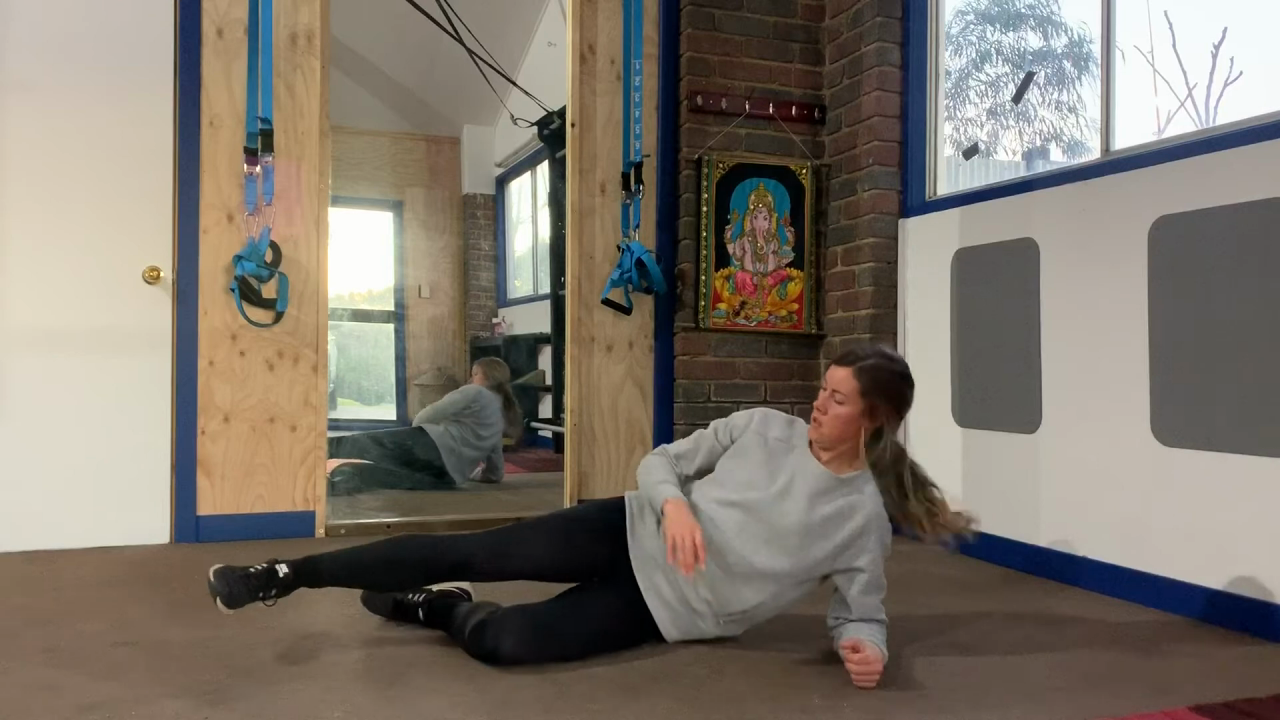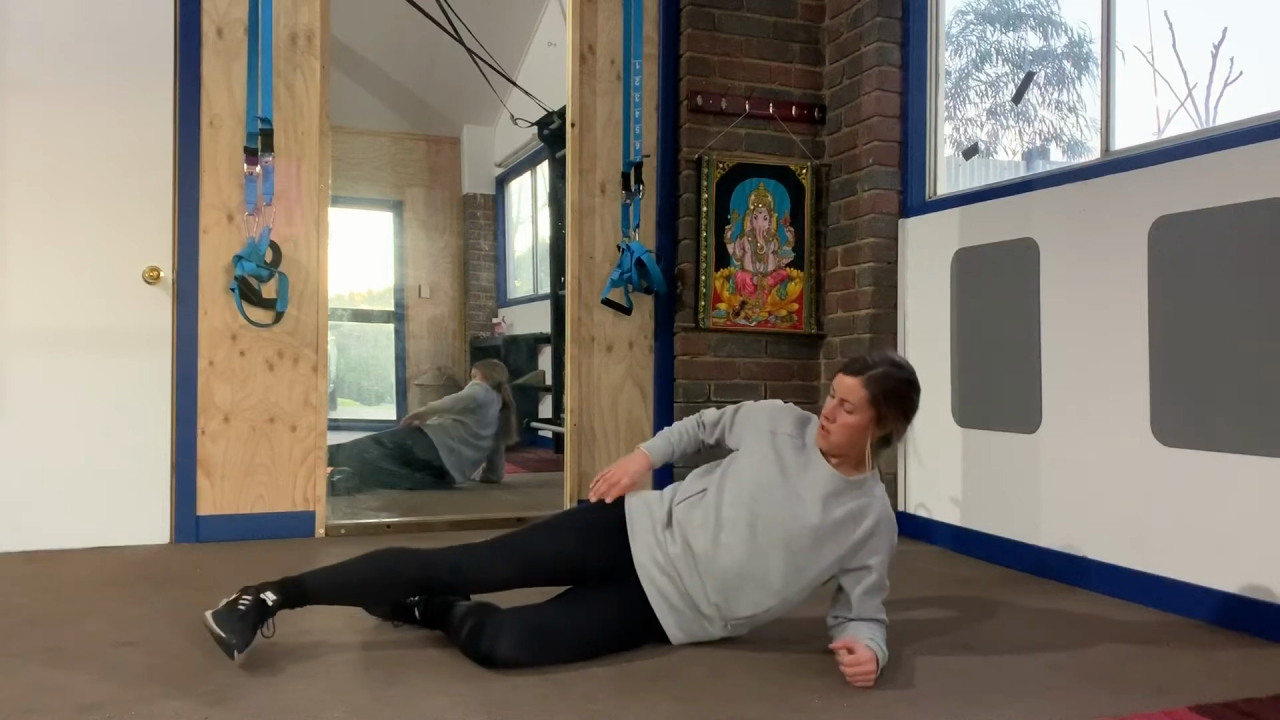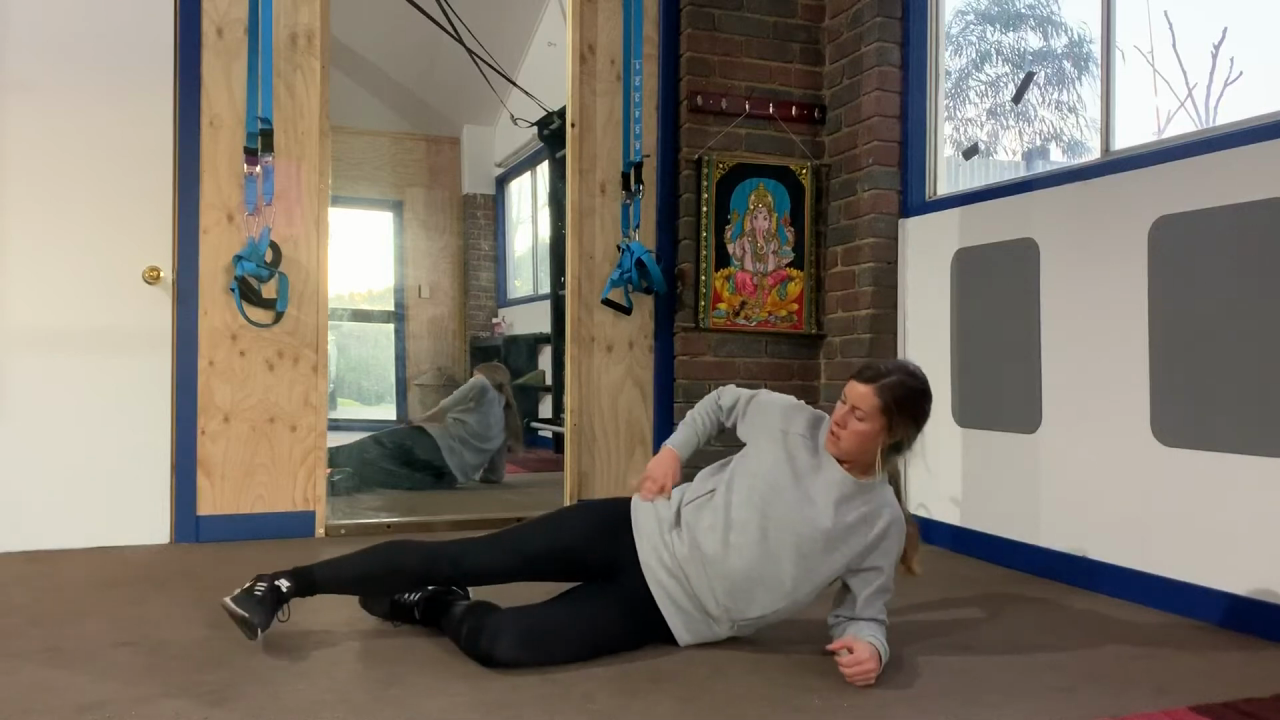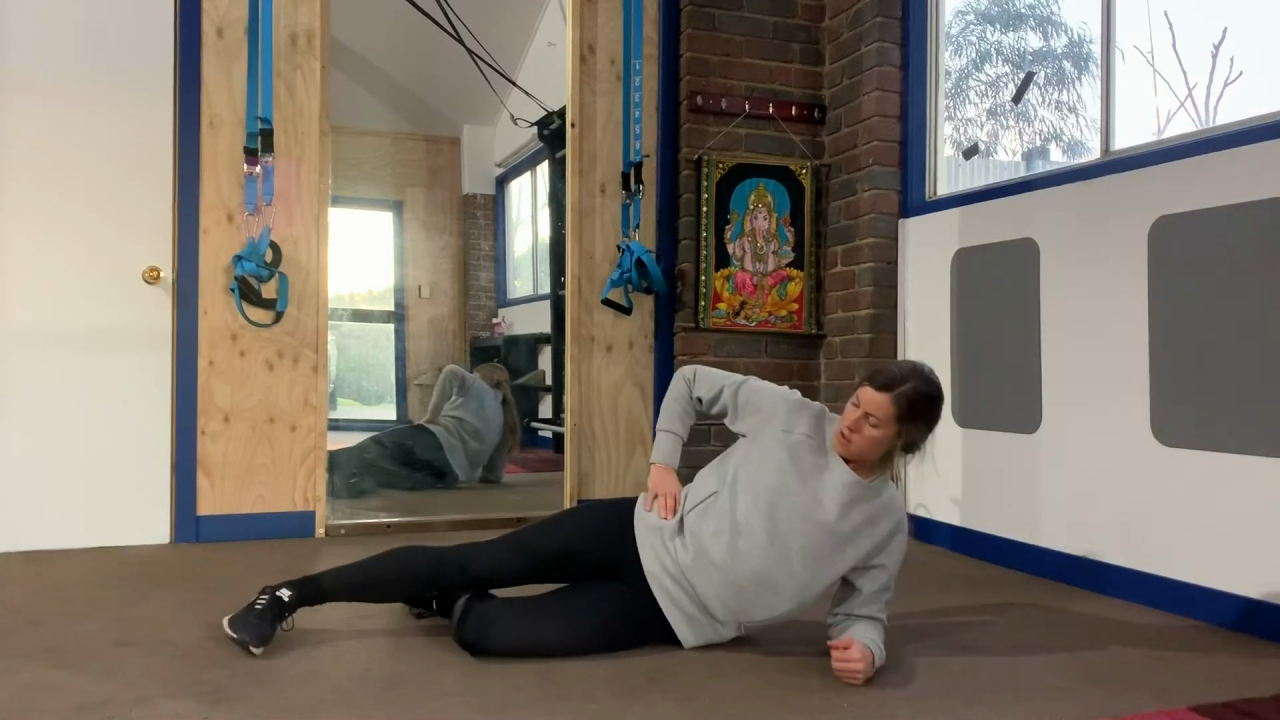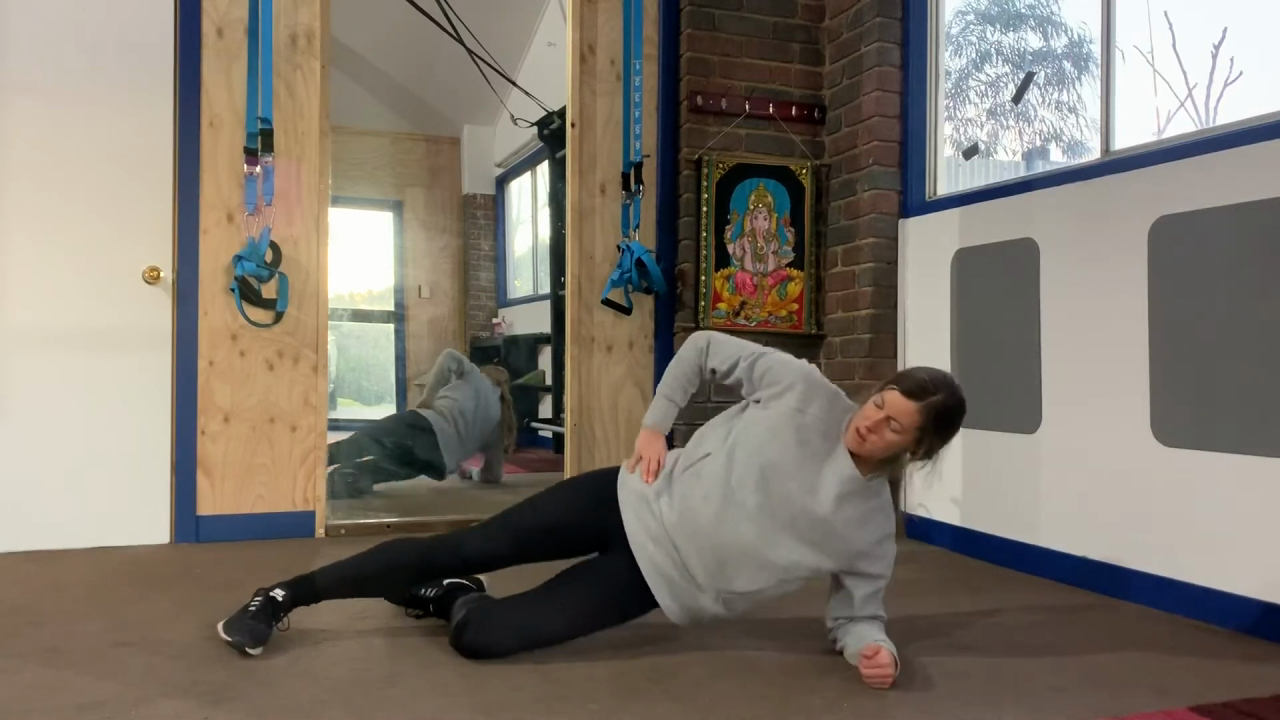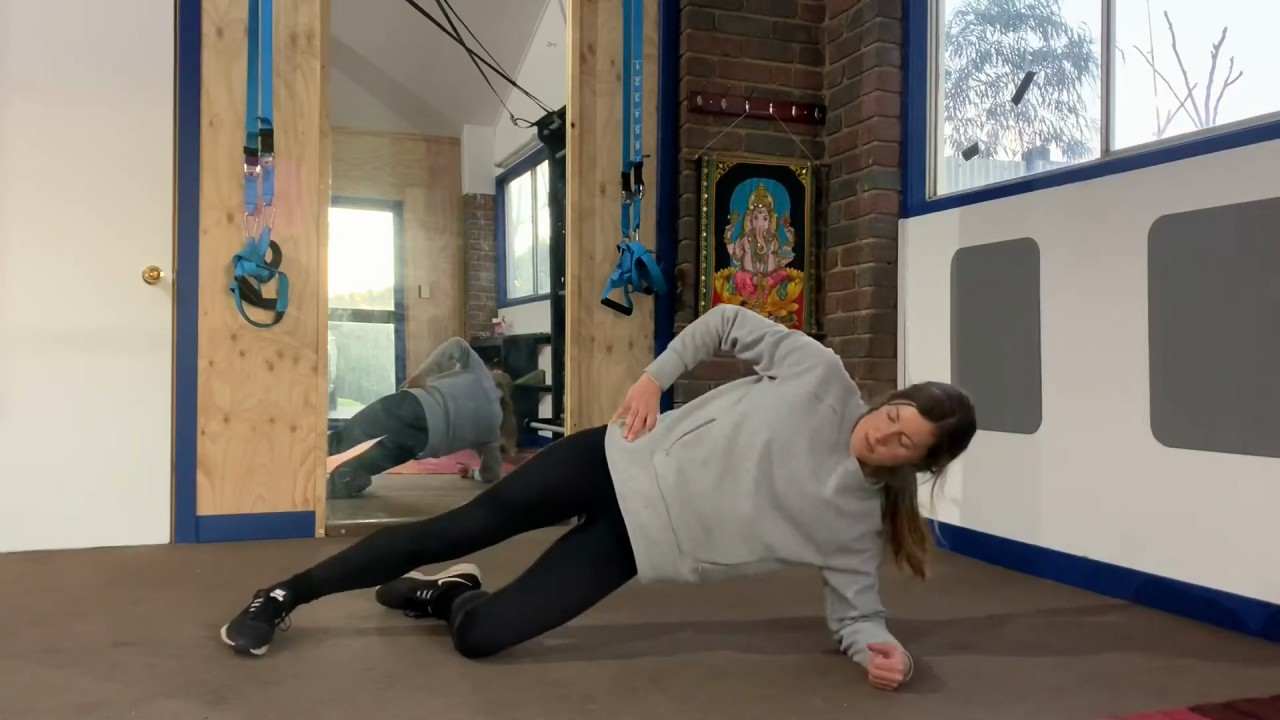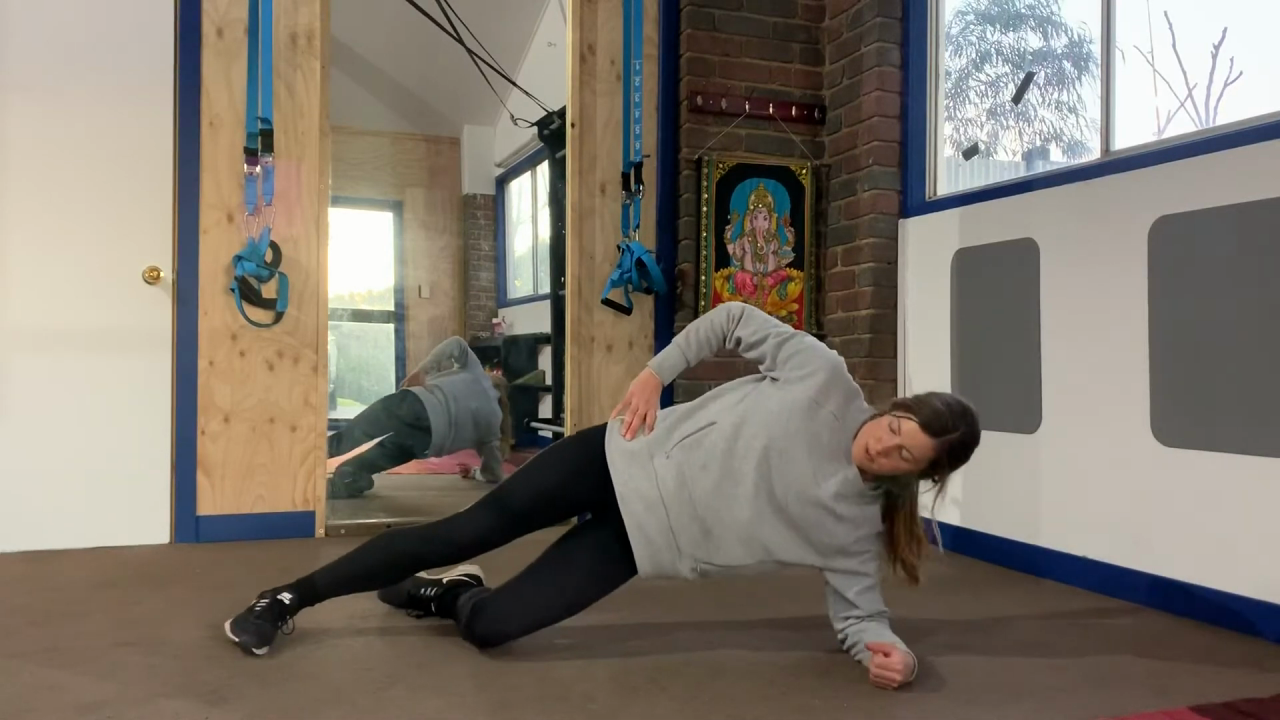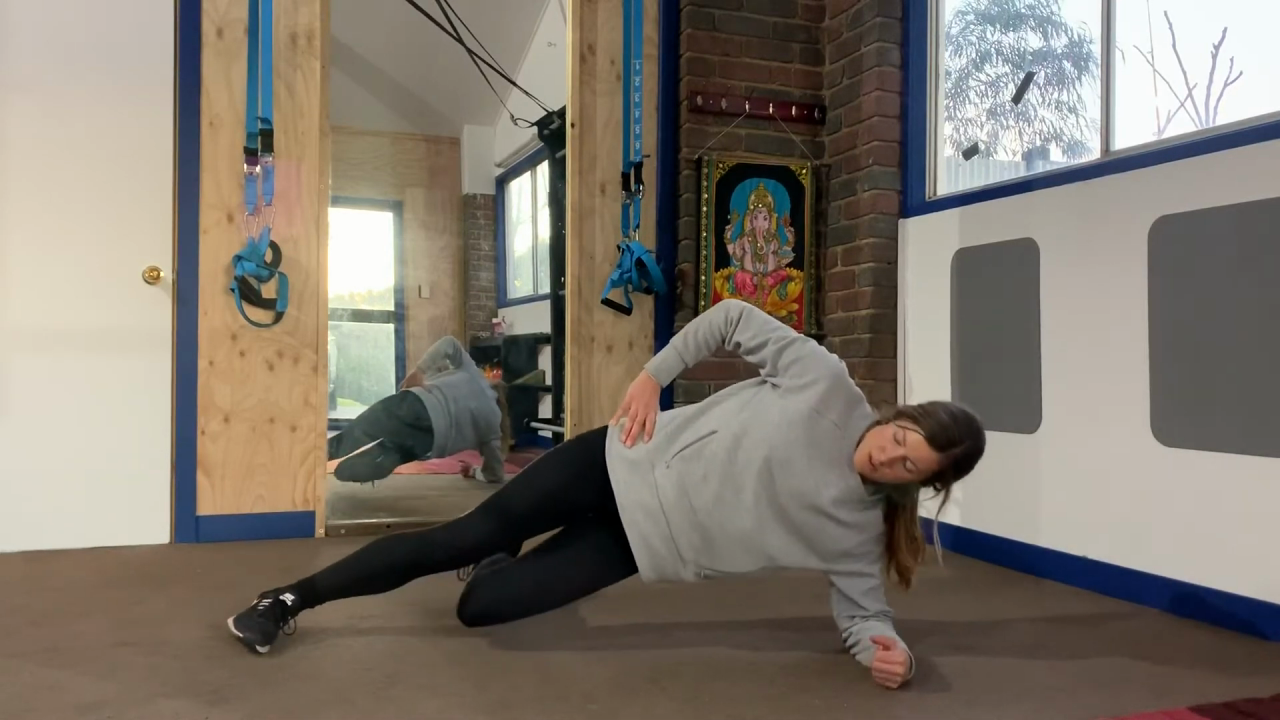
dt=0.5s
person 1, frame 1
left shoulder: (864, 518)
right shoulder: (765, 428)
left elbow: (860, 611)
right elbow: (662, 459)
left wrist: (867, 648)
right wrist: (673, 501)
left hip: (665, 610)
right hip: (631, 531)
left knee: (508, 640)
right knee: (468, 551)
left ankle: (443, 609)
right ankle: (286, 575)
person 1, frame 2
left shoulder: (870, 520)
right shoulder: (780, 423)
left elbow: (860, 612)
right elbow: (707, 423)
left wrist: (866, 649)
right wrist: (644, 454)
left hip: (665, 613)
right hip: (636, 534)
left knee: (504, 643)
right knee: (459, 566)
left ankle: (438, 613)
right ankle: (273, 598)
person 1, frame 3
left shoulder: (879, 522)
right shoulder: (793, 422)
left elbow: (861, 611)
right elbow: (722, 401)
left wrist: (869, 647)
right wrist: (671, 452)
left hip: (670, 609)
right hip: (642, 533)
left knee: (504, 642)
right knee: (466, 555)
left ankle: (435, 608)
right ankle: (286, 584)
person 1, frame 4
left shoulder: (884, 523)
right shoulder: (794, 416)
left elbow: (860, 611)
right elbow: (691, 382)
left wrist: (864, 648)
right wrist: (663, 463)
left hip: (671, 612)
right hip: (645, 535)
left knee: (488, 630)
right knee: (472, 561)
left ankle: (450, 603)
right ankle: (291, 593)
person 1, frame 5
left shoulder: (869, 525)
right shoulder: (806, 389)
left elbow: (856, 610)
right elbow: (704, 348)
left wrist: (875, 649)
right wrist: (653, 425)
left hip: (656, 573)
right hip: (632, 502)
left knee: (484, 637)
right knee: (465, 547)
left ankle: (450, 600)
right ankle: (284, 596)
person 1, frame 6
left shoulder: (855, 519)
right shoulder: (821, 375)
left elbow: (855, 608)
right elbow: (728, 322)
left wrist: (884, 651)
right wrist: (653, 378)
left hip: (639, 539)
right hip: (622, 464)
left knee: (482, 635)
right knee: (460, 528)
left ankle: (449, 596)
right ankle: (283, 595)
person 1, frame 7
left shoulder: (855, 524)
right shoulder: (824, 375)
left elbow: (857, 609)
right elbow: (734, 318)
left wrist: (890, 651)
right wrist: (655, 372)
left hip: (642, 536)
right hip: (625, 460)
left knee: (491, 626)
right knee: (469, 529)
left ankle: (449, 593)
right ankle: (288, 598)
person 1, frame 8
left shoulder: (858, 528)
right shoulder: (827, 384)
left elbow: (861, 608)
right elbow: (732, 318)
left wrist: (890, 649)
right wrist: (651, 375)
left hip: (644, 541)
right hip: (626, 465)
left knee: (480, 607)
right knee: (469, 534)
left ankle: (497, 556)
right ankle: (291, 597)
person 2, frame 1
left shoulder: (476, 392)
right shoulder: (500, 425)
left elbow: (431, 414)
right elbow: (495, 474)
left wrist: (415, 427)
right wrist: (471, 472)
left hip: (430, 441)
right hip: (446, 474)
left knee: (357, 445)
right ankle: (349, 476)
person 2, frame 2
left shoulder: (482, 390)
right shoulder: (502, 422)
left elbow: (471, 397)
right elbow: (495, 474)
left wrist: (425, 411)
right wrist: (474, 471)
left hip: (429, 441)
right hip: (445, 474)
left knee: (360, 451)
right ankle: (350, 478)
person 2, frame 3
left shoulder: (486, 394)
right shoulder: (504, 428)
left elbow: (479, 383)
right elbow: (495, 476)
left wrist: (440, 410)
right wrist: (473, 472)
left hip: (431, 440)
right hip: (445, 473)
left knee: (362, 451)
right ankle: (348, 479)
person 2, frame 4
left shoulder: (478, 388)
right shoulder: (503, 422)
left elbow: (453, 372)
right elbow: (493, 475)
left wrist: (432, 415)
right wrist: (471, 470)
left hip: (430, 439)
right hip: (447, 471)
left knee: (367, 453)
person 2, frame 5
left shoulder: (475, 378)
right shoulder: (498, 418)
left elbow: (450, 356)
right elbow: (493, 475)
left wrist: (428, 396)
right wrist: (471, 472)
left hip: (424, 422)
right hip: (437, 456)
left knee: (354, 446)
right ankle: (346, 479)
person 2, frame 6
left shoulder: (479, 373)
right shoulder: (493, 418)
left elbow: (457, 345)
right elbow: (492, 475)
left wrist: (422, 374)
right wrist: (474, 473)
left hip: (412, 404)
right hip: (422, 434)
left knee: (345, 437)
right ankle: (346, 478)
person 2, frame 7
left shoulder: (475, 372)
right shoulder: (493, 418)
left elbow: (456, 344)
right elbow: (493, 475)
left wrist: (422, 371)
right wrist: (475, 472)
right hip: (422, 435)
left knee: (343, 440)
right ankle: (348, 476)
person 2, frame 8
left shoulder: (471, 373)
right shoulder: (491, 419)
left elbow: (449, 343)
right elbow: (495, 475)
left wrist: (418, 371)
right wrist: (474, 472)
right hip: (424, 434)
left knee: (339, 444)
